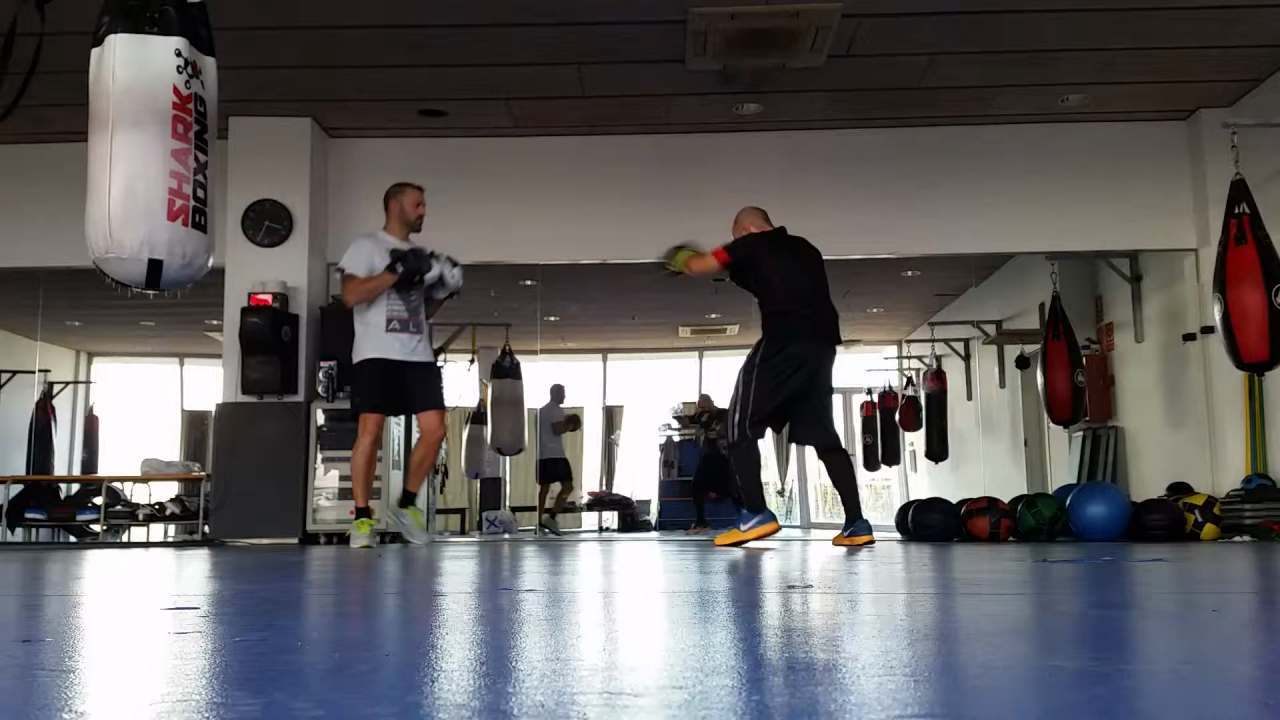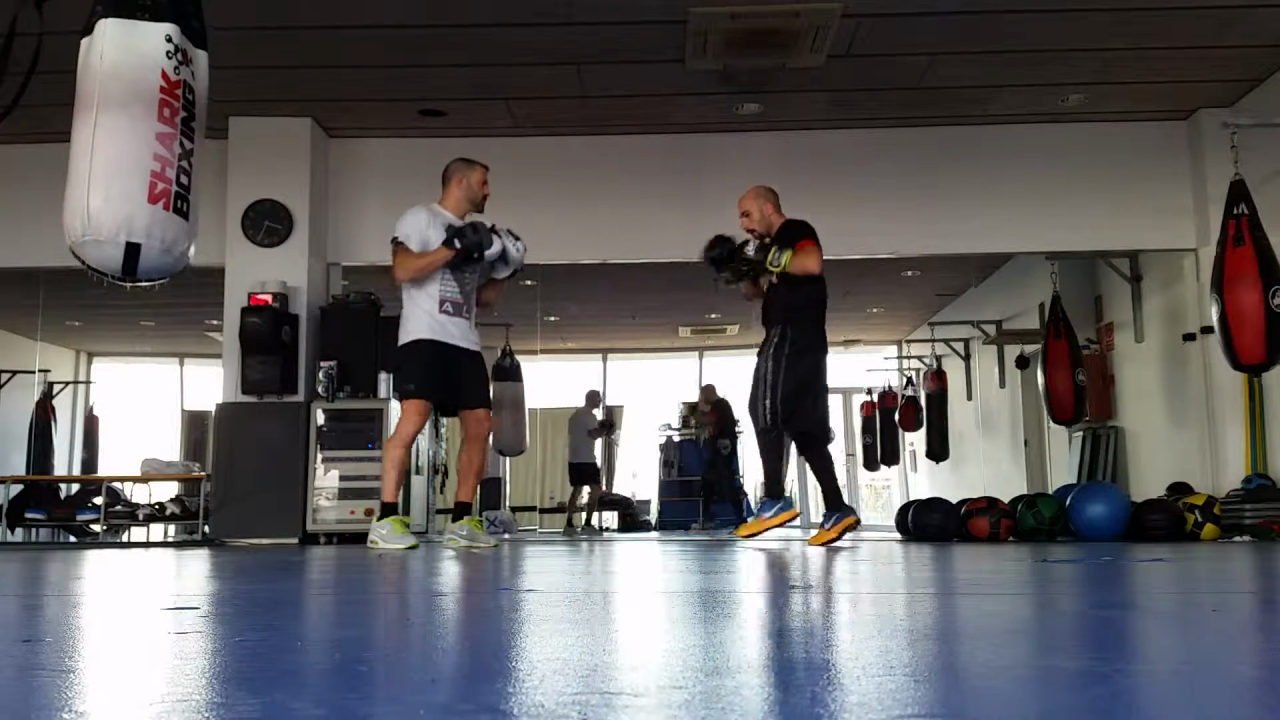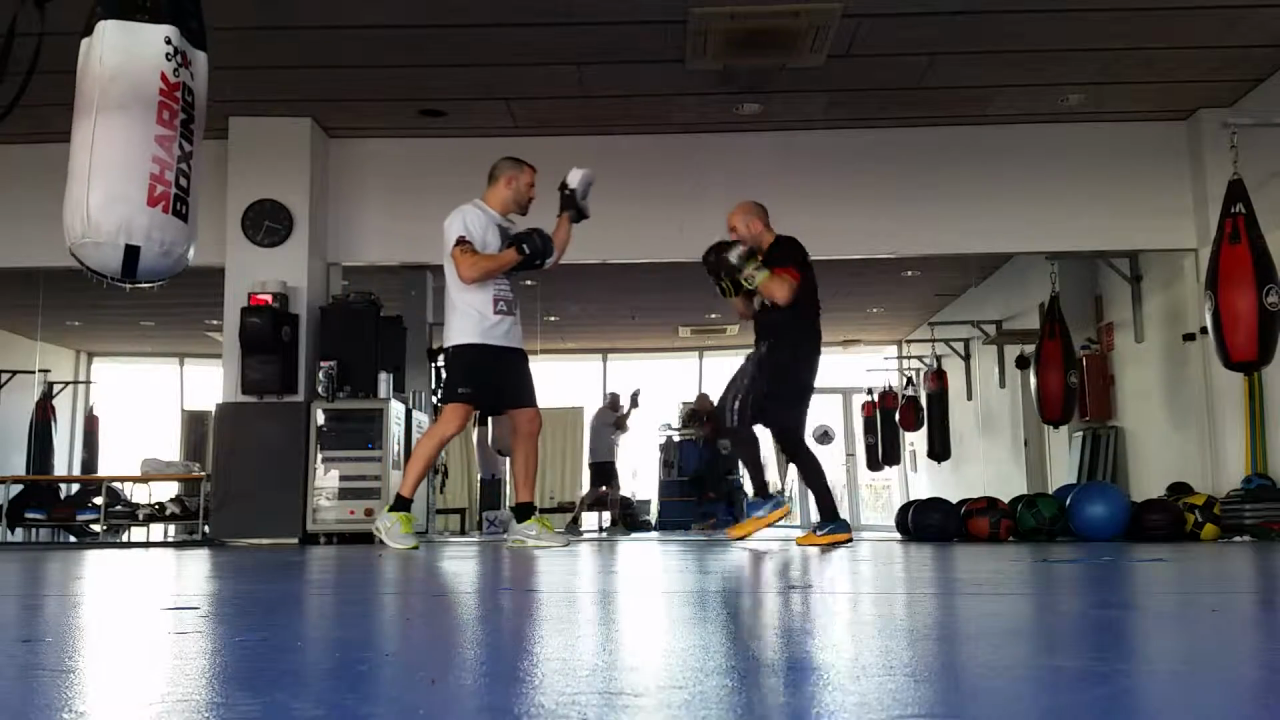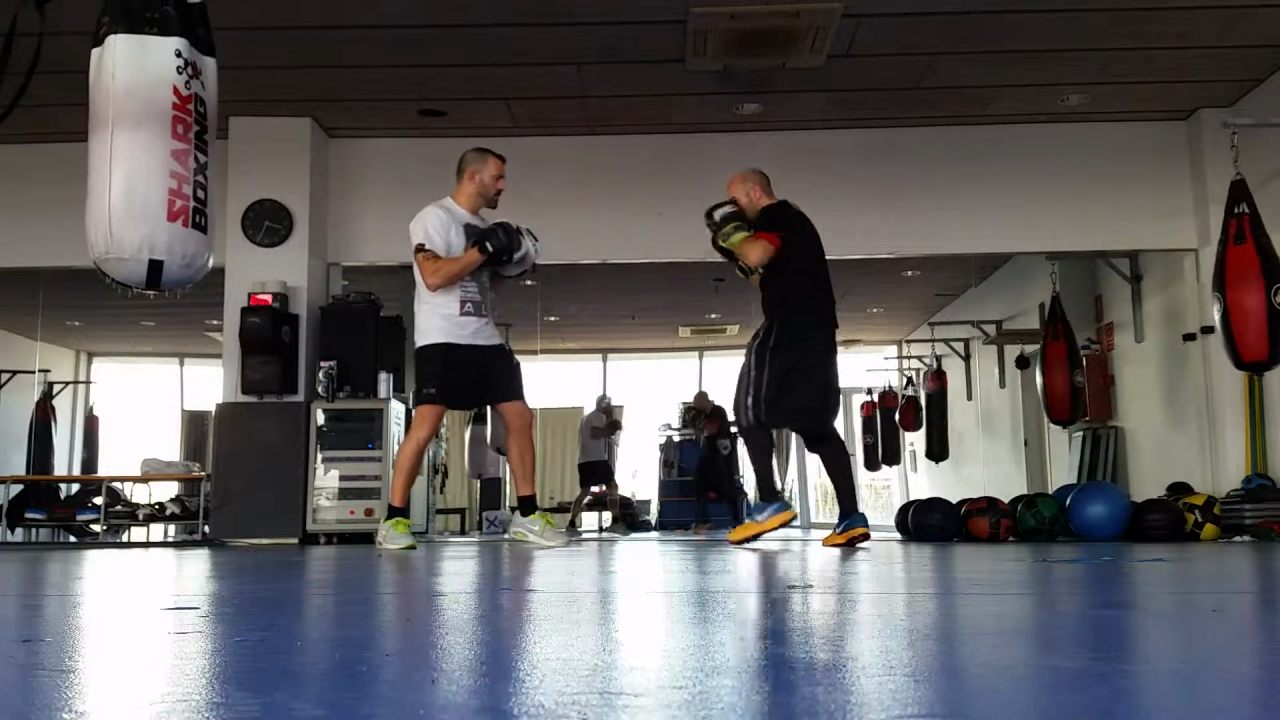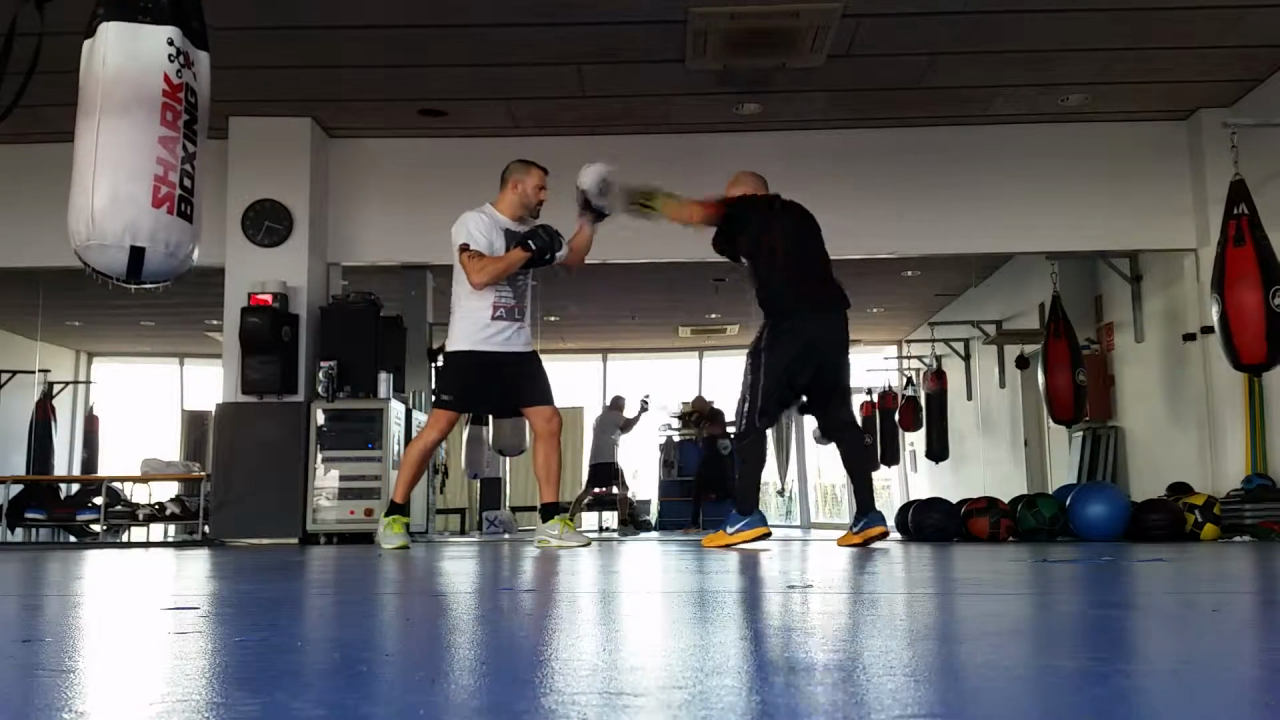
dt=0.7s
person 1, frame 1
left shoulder: (418, 254)
right shoulder: (366, 247)
right elbow: (351, 296)
left wrist: (439, 294)
right wrist: (395, 272)
left hip: (419, 358)
right hip: (375, 356)
left knee: (435, 428)
right knee: (370, 432)
left ankle: (406, 505)
right ankle: (362, 518)
person 1, frame 2
left shoulder: (476, 236)
right shoulder: (420, 218)
left elbow: (484, 298)
right elbow: (402, 271)
left wrist: (502, 272)
right wrist: (453, 247)
left hip: (465, 343)
right hip: (424, 338)
left knee: (479, 427)
right knee: (414, 419)
left ankle: (461, 520)
right ankle: (386, 519)
person 1, frame 3
left shoulder: (507, 228)
right shoulder: (467, 216)
left elbow: (549, 255)
right elbow: (469, 270)
left wrist: (569, 214)
right wrist: (519, 251)
left hip: (507, 344)
right hip: (471, 341)
left knee: (528, 424)
right knee: (451, 422)
left ankle: (524, 520)
right ankle: (395, 513)
person 1, frame 4
left shoulder: (483, 226)
right shoulder: (434, 217)
right elbow: (433, 277)
left wrist: (511, 263)
right wrist: (484, 250)
left hip: (485, 340)
right hip: (441, 340)
left knee: (520, 418)
right knee: (426, 425)
left ankle: (527, 515)
right ankle: (394, 520)
person 1, frame 5
left shoulder: (527, 231)
right shoulder: (475, 221)
left elbow: (574, 258)
right elbow: (479, 276)
left wrist: (589, 217)
right wrist: (527, 248)
left hip: (517, 349)
right hip: (471, 347)
left knee: (548, 423)
right knee: (438, 427)
left ankle: (551, 522)
right ankle: (394, 515)
person 2, frame 1
left shoulder: (756, 244)
right shoulder: (807, 250)
left elbow: (701, 264)
left wrist: (679, 256)
left hip: (782, 343)
right hip: (821, 346)
left knee: (740, 426)
right knee: (823, 434)
left ankle: (756, 515)
right ankle: (856, 523)
person 2, frame 2
left shoulder: (795, 231)
right shoulder: (773, 244)
left elbow: (812, 264)
right elbow: (754, 293)
left wrist: (768, 257)
left hip: (792, 335)
right hip: (797, 340)
left knee: (767, 410)
right knee: (806, 427)
left ankle: (775, 501)
right ankle: (837, 511)
person 2, frame 3
left shoulder: (785, 250)
right shoulder: (764, 261)
left elbow: (781, 295)
right elbow: (746, 312)
left wrist: (743, 263)
right wrist: (726, 277)
left hip: (783, 350)
right hip: (796, 353)
left knee: (732, 415)
right knee: (790, 439)
left ankle: (763, 498)
right ankle: (831, 521)
person 2, frame 4
left shoulder: (775, 213)
right shoulder: (793, 220)
left elbow: (759, 255)
left wrist: (731, 231)
right wrist: (737, 254)
left hip: (787, 326)
right hip: (817, 330)
left knee: (751, 410)
right knee: (819, 423)
left ankle: (769, 501)
right ankle: (851, 517)
person 2, frame 5
left shoulder: (750, 210)
right shoulder: (799, 215)
left elbow: (692, 212)
left wrist: (650, 199)
right wrist: (745, 252)
left hip: (790, 324)
right hip: (831, 321)
left knee: (754, 417)
right knee: (839, 418)
left ankle: (747, 515)
right ankle: (867, 515)
